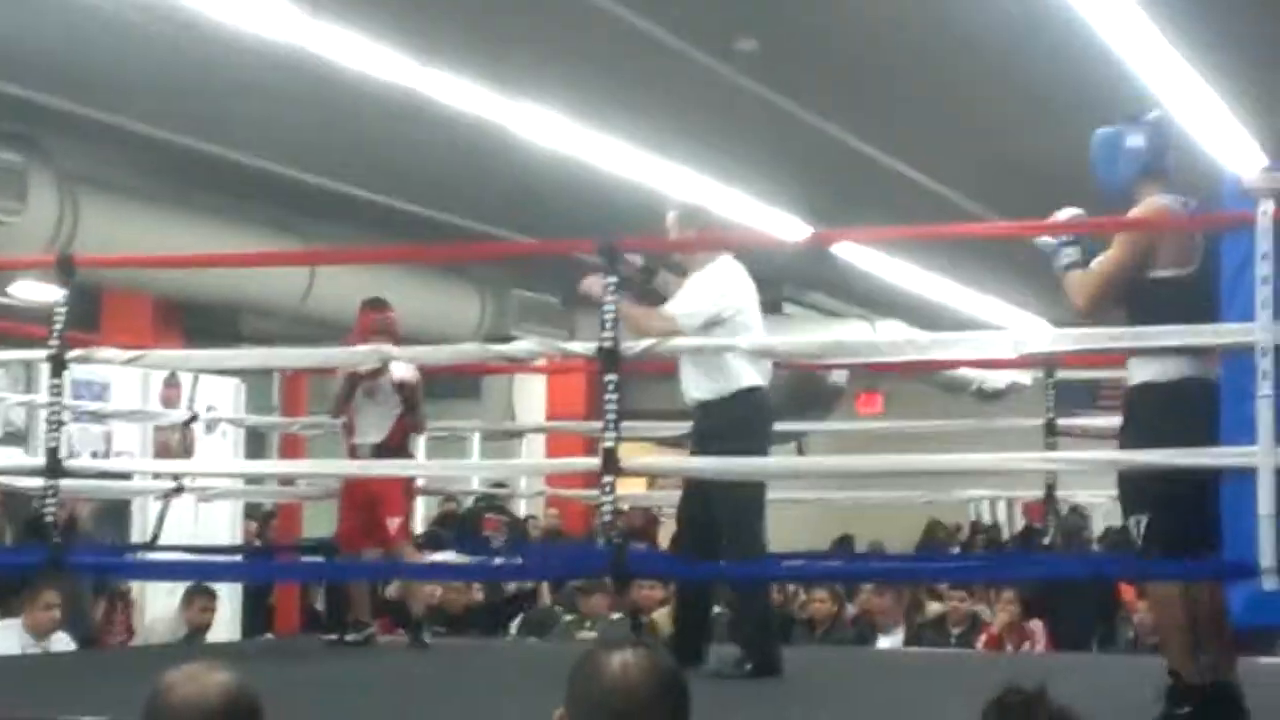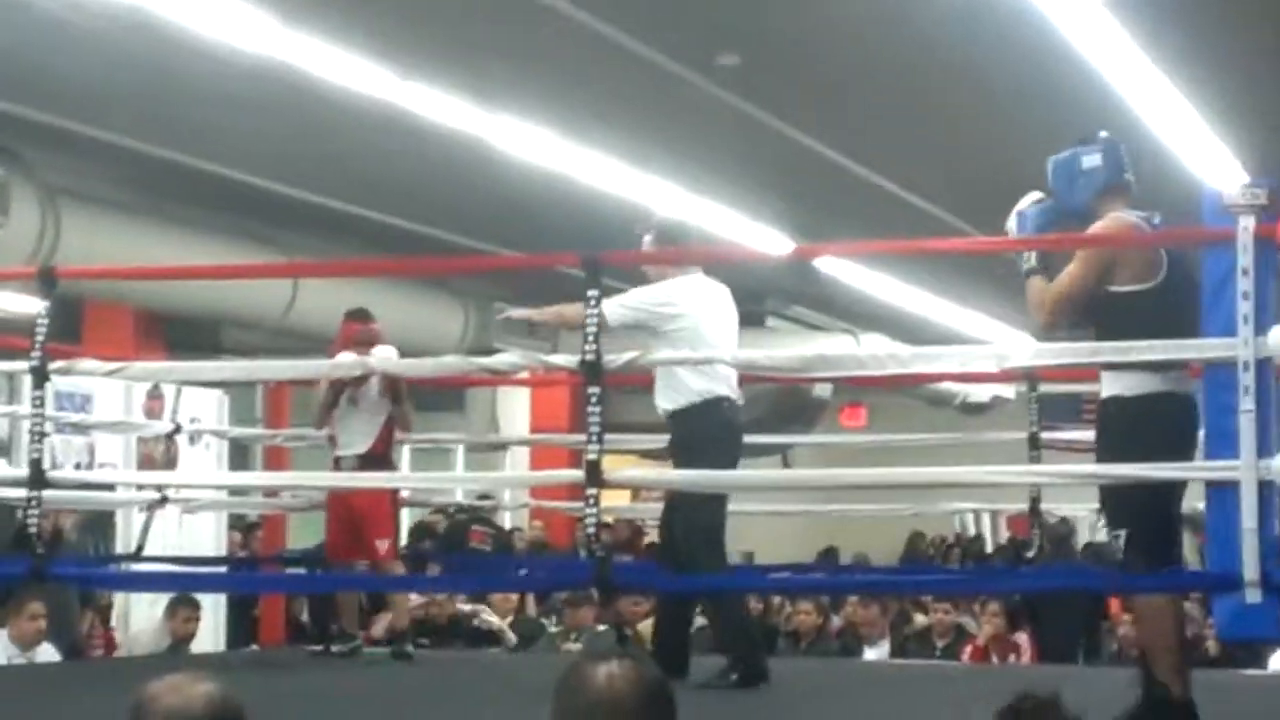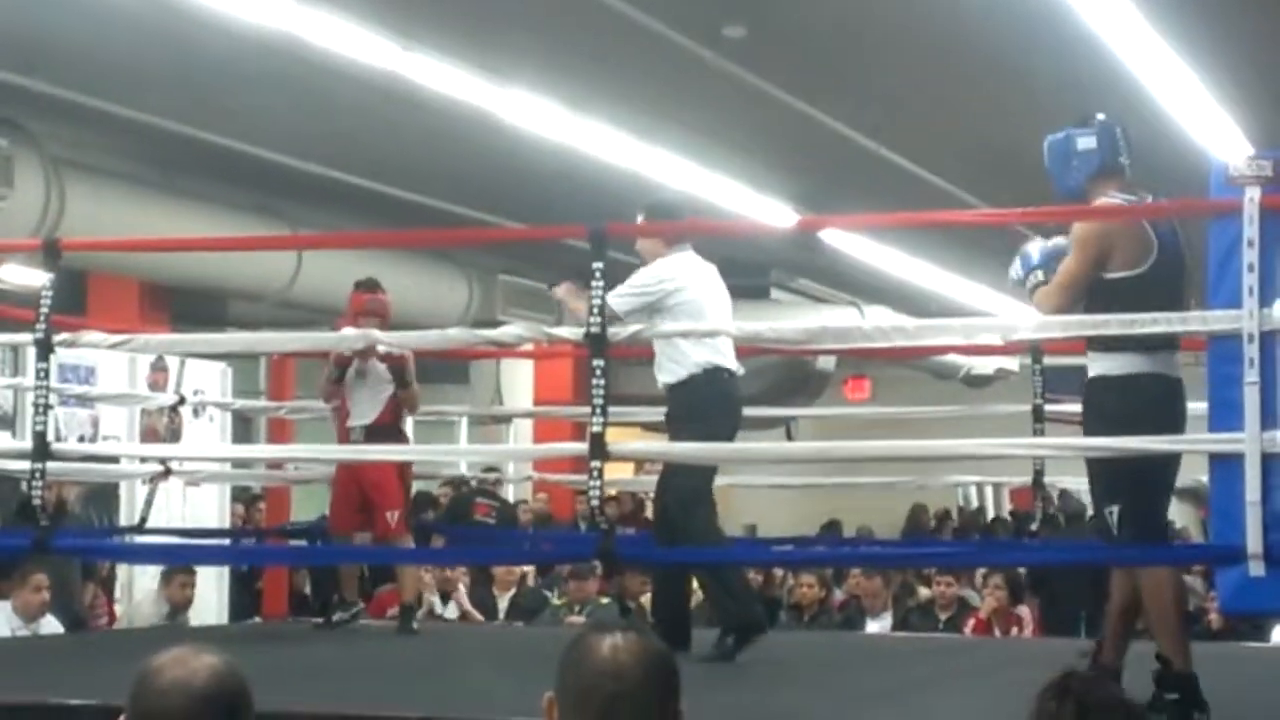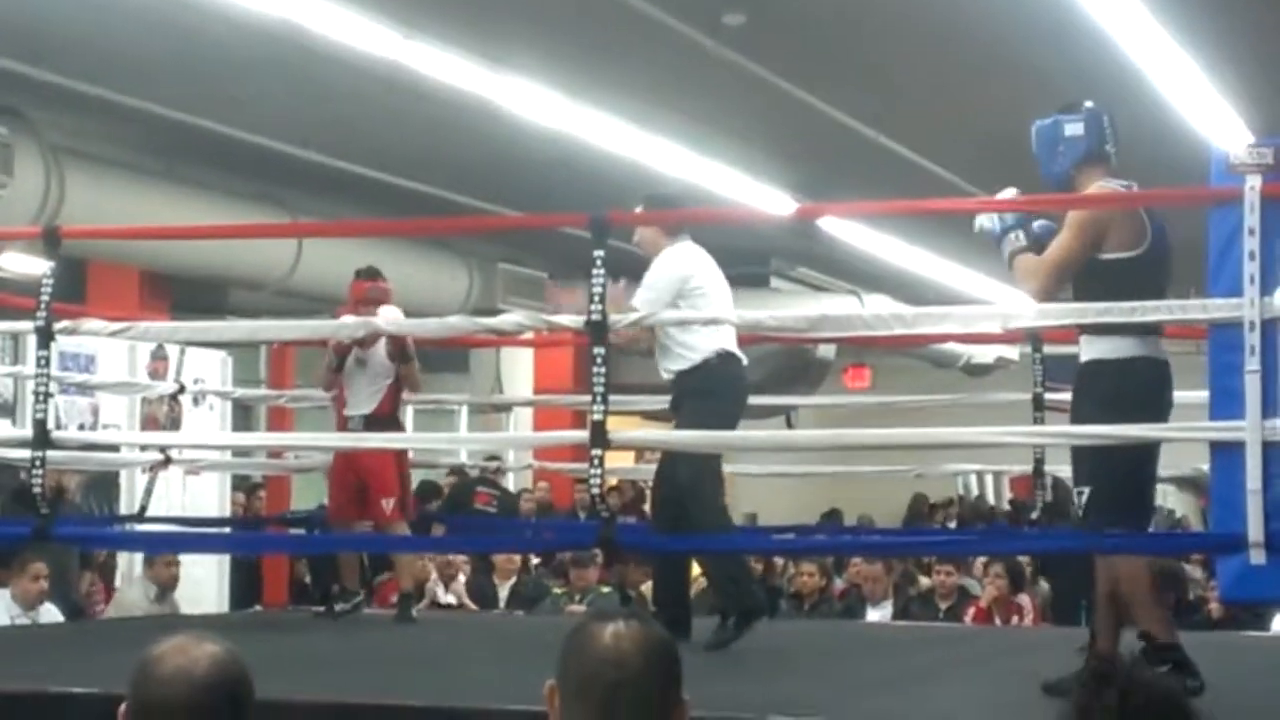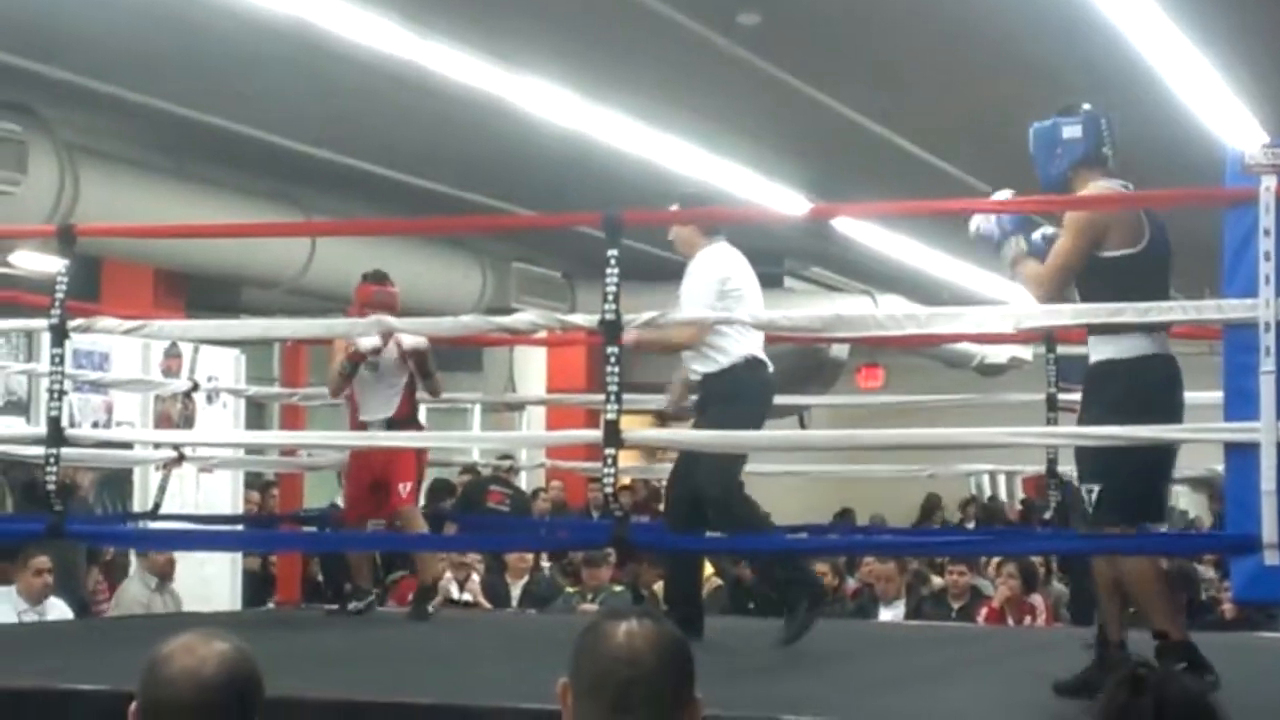
dt=0.2s
person 1, frame 1
left shoulder: (1149, 218)
right shoulder: (1196, 221)
left elbow: (1088, 299)
left wrist: (1067, 252)
right wrist: (1091, 259)
left hip: (1162, 398)
right hip: (1199, 395)
left knee: (1157, 554)
right knee: (1194, 554)
person 1, frame 2
left shoulder: (1110, 235)
right shoulder: (1163, 239)
left elbow: (1048, 313)
left wrist: (1032, 256)
left hip: (1134, 411)
right hip: (1173, 406)
left knee: (1144, 565)
right knee: (1151, 557)
person 1, frame 3
left shoulder: (1100, 219)
right shoulder: (1158, 223)
left elbow: (1054, 310)
left wrist: (1034, 274)
right wrist: (1064, 267)
left hip: (1121, 392)
right hip: (1159, 390)
left knee: (1140, 541)
right knee: (1130, 536)
right ankle: (1106, 669)
person 1, frame 4
left shoulder: (1098, 202)
right shoulder: (1135, 206)
left elbow: (1039, 286)
left wrist: (1013, 238)
right wrist: (1040, 236)
left hip: (1113, 377)
right hip: (1139, 376)
left knee: (1109, 526)
right knee: (1116, 526)
left ankle: (1167, 657)
right ankle: (1104, 660)
person 1, frame 5
left shoulder: (1095, 203)
right shoulder: (1135, 209)
left elbow: (1043, 289)
left wrist: (1008, 235)
right wrist: (1046, 244)
left hip: (1122, 377)
right hip: (1152, 376)
left knee: (1113, 525)
right knee: (1117, 520)
left ankle: (1180, 655)
right ankle: (1110, 657)
person 2, frame 1
left shoulder: (716, 281)
right shoulder: (712, 276)
left elbow: (659, 328)
right elbow: (672, 308)
left wrist: (606, 296)
left hip: (737, 414)
right hip: (721, 416)
left knee: (739, 533)
right knee: (696, 529)
left ankle: (760, 652)
right ankle: (687, 643)
person 2, frame 2
left shoulder: (664, 296)
right shoulder: (716, 291)
left elbow: (585, 317)
left wrist: (533, 314)
left hip: (703, 426)
right hip: (710, 424)
left knee: (700, 540)
right knee: (676, 537)
left ankle: (745, 660)
right ankle: (670, 654)
person 2, frame 3
left shoulder: (663, 273)
right shoulder: (700, 270)
left wrist: (566, 295)
left hip: (703, 397)
right hip: (706, 397)
left knee: (689, 505)
right knee: (671, 507)
left ankle: (739, 617)
right ankle: (671, 627)
person 2, frame 4
left shoulder: (672, 261)
right shoulder: (689, 261)
left elbow: (635, 332)
right elbow: (656, 335)
left hip: (710, 384)
right hip: (703, 386)
left knee: (694, 485)
right knee: (669, 495)
left ankle: (739, 602)
right ankle: (672, 616)
person 2, frame 5
left shoulder: (709, 262)
right shoulder: (716, 263)
left elbow: (688, 335)
left wrist: (637, 338)
right wrist: (674, 398)
left hip: (735, 387)
right hip: (723, 390)
left knee: (717, 491)
right knee: (683, 498)
left ankle: (797, 589)
right ankle: (682, 617)
person 3, frame 1
left shoulder: (402, 369)
right shoulder: (350, 366)
left elbow: (417, 426)
right elbow: (336, 411)
left wrist: (411, 395)
right wrist: (352, 381)
left hip: (392, 463)
right hip: (358, 463)
left knee: (398, 541)
right knee: (351, 545)
left ankle: (419, 624)
right ankle: (362, 623)
person 3, frame 2
left shoulder: (386, 374)
right shoulder: (333, 375)
left elbow: (405, 425)
right elbow: (319, 421)
left wrist: (395, 388)
right wrist: (335, 388)
left hip: (376, 475)
right hip: (342, 474)
left knee: (386, 556)
right knee: (341, 558)
left ankle: (401, 635)
right ankle: (349, 634)
person 3, frame 3
left shoulder: (395, 350)
right shoulder: (344, 347)
left elbow: (413, 404)
right elbow: (328, 396)
left wrist: (400, 368)
right wrist: (340, 363)
left hip: (387, 447)
right hip: (352, 446)
left knee: (397, 529)
right knee: (341, 528)
left ankle: (408, 611)
right ankle: (349, 601)
person 3, frame 4
left shoulder: (393, 336)
right shoulder: (343, 335)
left elbow: (414, 385)
right elbow: (326, 385)
left wrist: (404, 351)
right wrist: (340, 352)
left hip: (384, 437)
right hip: (348, 436)
left knee: (392, 518)
right knee: (341, 518)
left ankle: (406, 599)
right ankle: (350, 592)
person 3, frame 5
left shoulder: (405, 339)
right shoulder: (347, 340)
left elbow: (435, 391)
right elbow: (334, 390)
left wrist: (423, 361)
right wrist: (351, 360)
left hip: (404, 437)
left knee: (406, 508)
right knee: (355, 520)
left ankle: (424, 594)
right ankle: (363, 592)
